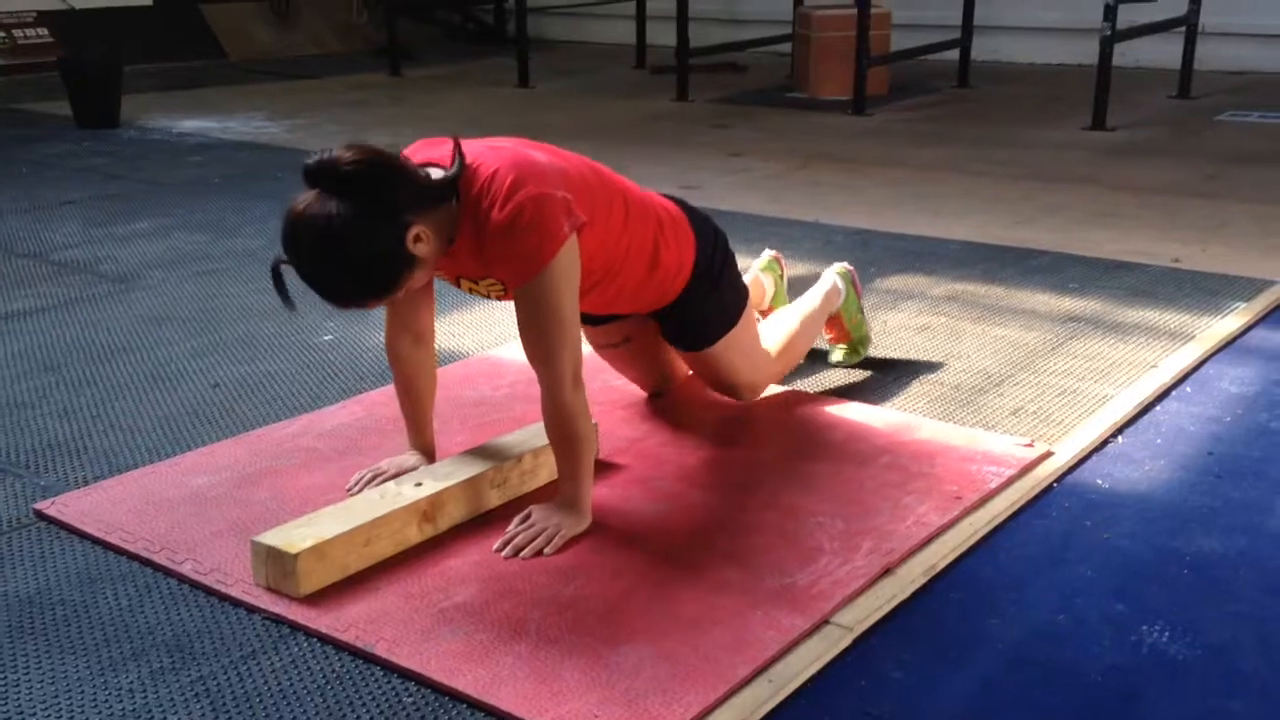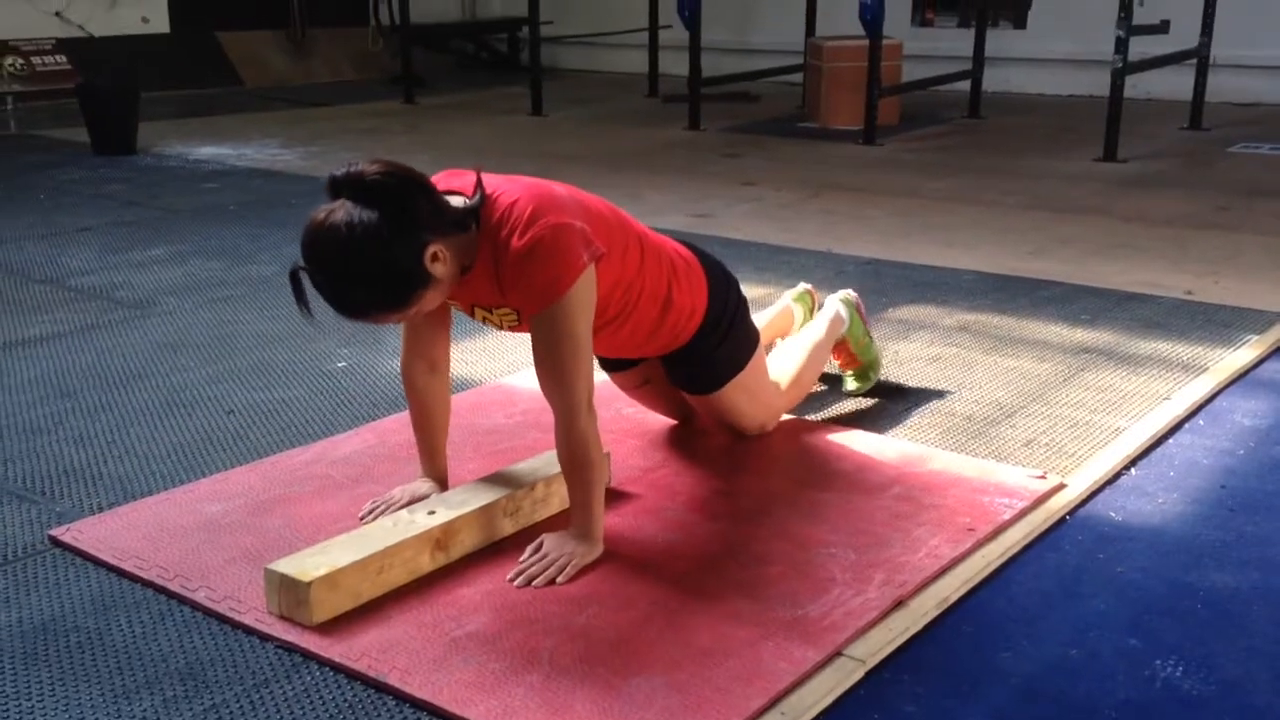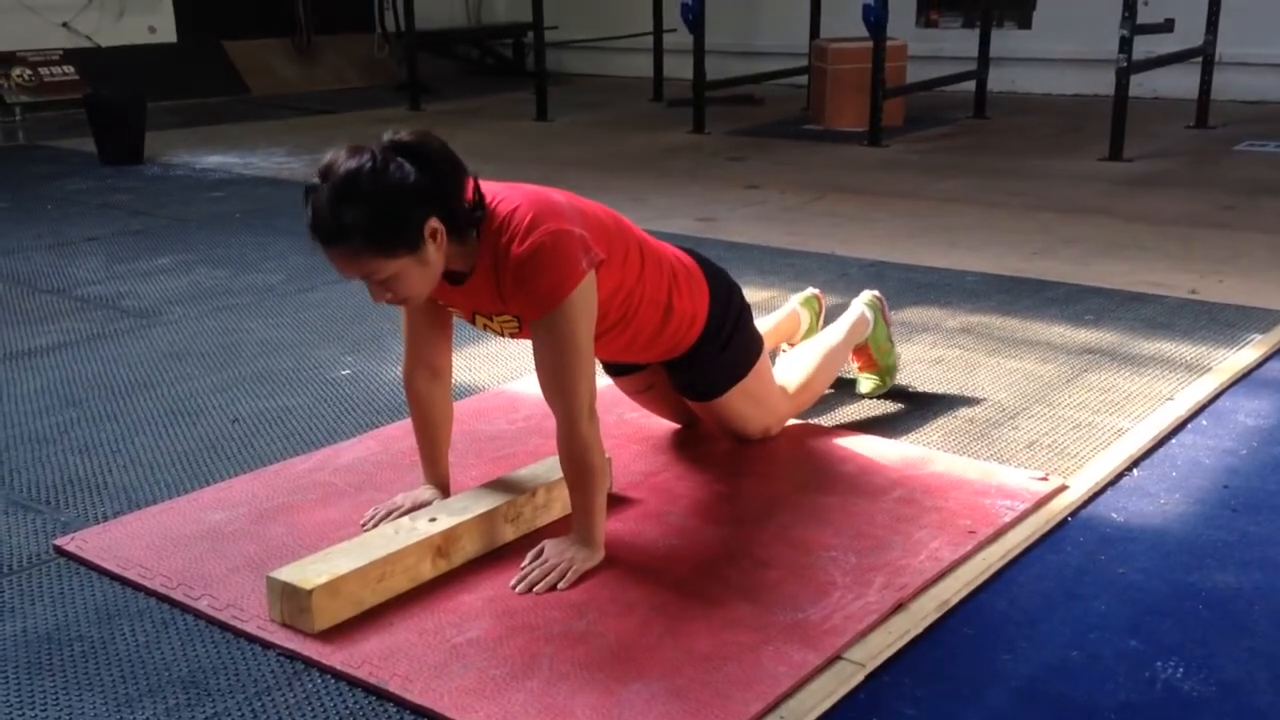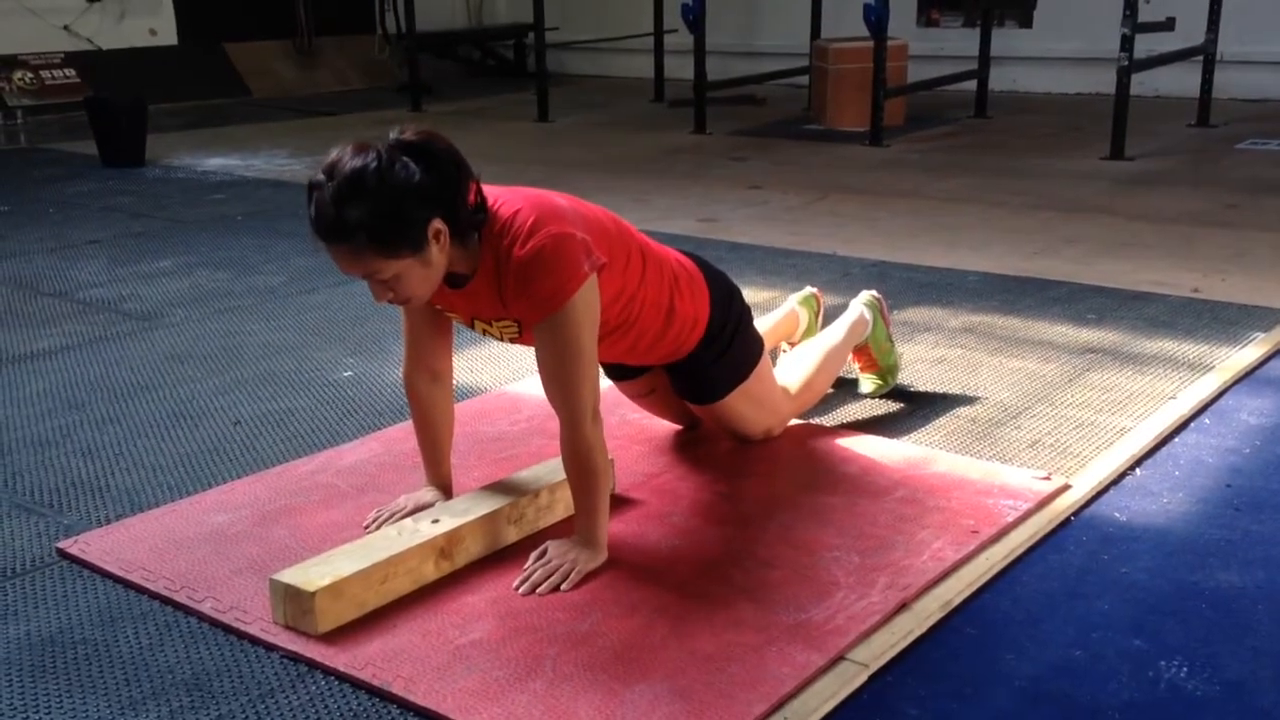
dt=1s
person 1, frame 1
left shoulder: (521, 213)
right shoulder: (401, 197)
left elbow: (561, 378)
right elbow: (407, 338)
left wrist: (574, 504)
right wrist: (420, 449)
left hip: (678, 258)
right hip: (611, 270)
left knee: (746, 379)
right knee: (660, 381)
left ankle: (834, 291)
right ankle: (761, 282)
person 1, frame 2
left shoulder: (537, 244)
right shoulder: (421, 223)
left elbow: (572, 408)
right elbow: (423, 364)
left wrist: (586, 533)
right wrist: (433, 476)
left hip: (688, 304)
right hip: (625, 317)
left knee: (759, 413)
right knee: (693, 412)
left ankle: (836, 319)
right ankle: (790, 312)
person 1, frame 3
left shoulder: (538, 249)
right shoulder: (427, 238)
left elbow: (575, 414)
right elbow: (425, 371)
left wrist: (587, 538)
right wrist: (435, 483)
left hip: (690, 309)
right hip: (626, 325)
left knee: (765, 417)
right knee: (694, 416)
left ankle: (860, 320)
right ankle: (796, 315)
person 1, frame 4
left shoulder: (540, 253)
right shoulder: (425, 244)
left elbow: (579, 417)
right elbow: (425, 375)
left wrist: (589, 541)
right wrist: (437, 486)
left hip: (690, 314)
right hip: (625, 329)
left knee: (768, 418)
right knee: (693, 417)
left ankle: (860, 320)
right ankle: (796, 313)
